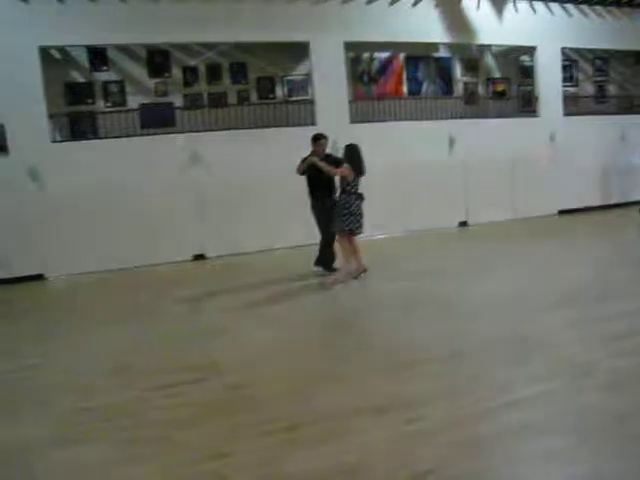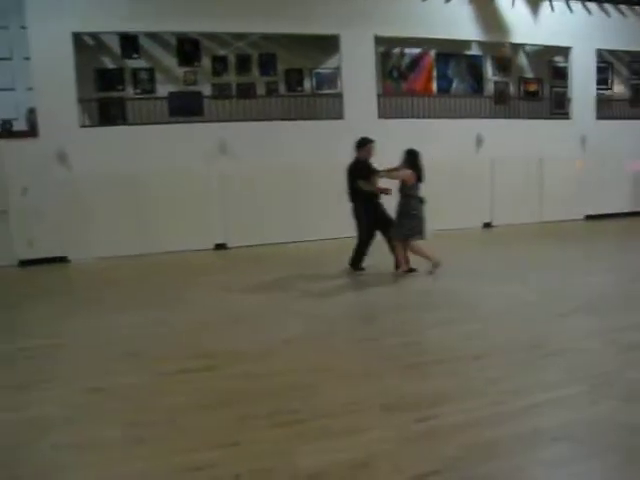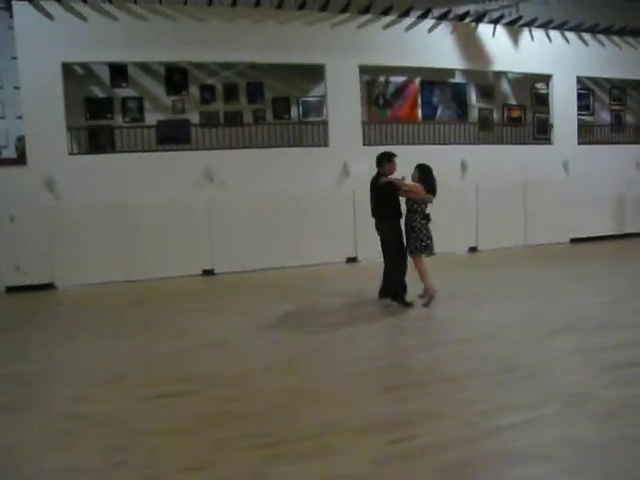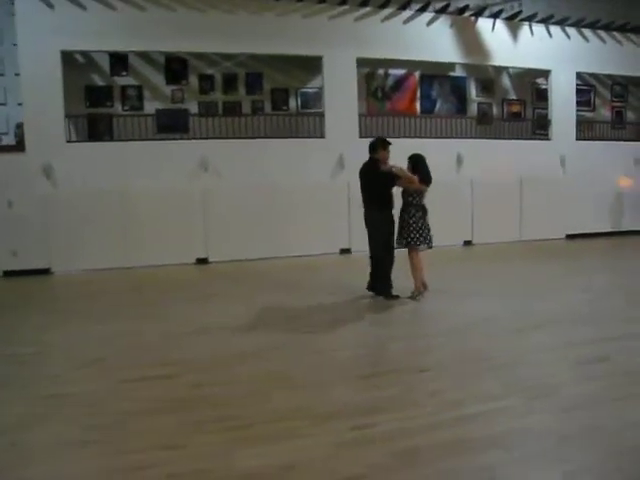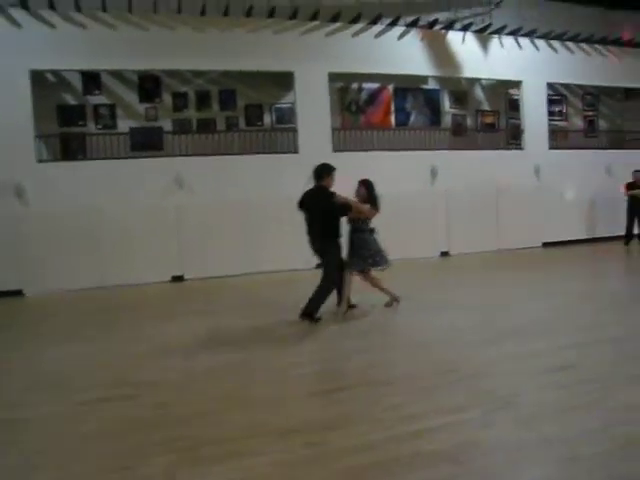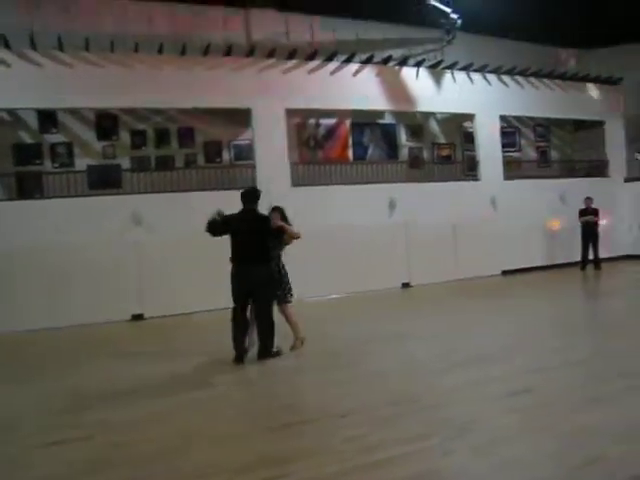
dt=0.7s
person 1, frame 1
left shoulder: (330, 158)
right shoulder: (309, 160)
left elbow: (344, 164)
right elbow: (299, 171)
right wrist: (309, 162)
left hip: (331, 199)
right hip: (318, 201)
left knee: (331, 231)
right knee: (328, 231)
left ankle: (321, 260)
right ankle: (327, 262)
person 1, frame 2
left shoulder: (366, 165)
right shoulder: (355, 167)
left elbow: (375, 175)
right elbow: (363, 185)
right wrist: (380, 190)
left hip: (373, 204)
right hip: (362, 207)
left knee: (391, 230)
right knee: (366, 236)
left ankle: (401, 263)
right ankle: (355, 263)
person 1, frame 3
left shoulder: (380, 181)
right shoulder: (382, 181)
right elbow: (403, 193)
right wrist: (425, 197)
left hip: (386, 223)
right hip: (388, 224)
left knee: (392, 259)
right knee: (398, 259)
left ankle: (386, 290)
right ankle: (398, 294)
person 1, frame 4
left shoulder: (366, 168)
right shoulder: (379, 169)
right elbow: (404, 181)
right wrist: (417, 184)
left hip: (370, 213)
right hip: (381, 214)
left knee: (376, 250)
right knee: (386, 252)
left ankle: (375, 285)
right ankle: (384, 289)
person 1, frame 5
left shoulder: (308, 195)
right shoulder: (330, 197)
left elbow: (302, 205)
right elbow: (352, 209)
right wrist: (365, 209)
left hip: (316, 240)
right hip: (328, 242)
left knee: (339, 269)
right knee: (330, 278)
left ankle: (344, 302)
right ankle: (309, 310)
person 1, frame 6
left shoulder: (232, 220)
right shoulder: (265, 221)
left elbow: (211, 228)
left wrist: (217, 217)
left hip: (240, 271)
right hip: (261, 271)
left knee: (239, 312)
right knee: (264, 311)
left ankle: (239, 353)
right ankle: (265, 350)
person 2, frame 1
left shoulder: (348, 169)
right shoulder: (356, 169)
left elbow: (332, 171)
left wrist: (317, 161)
left hip: (347, 203)
right hip: (353, 203)
left knee: (343, 236)
right knee: (350, 237)
left ankle: (349, 266)
right ankle: (359, 265)
person 2, frame 2
left shoulder: (409, 173)
right shoulder: (407, 173)
left elbow: (394, 176)
left wrist: (380, 174)
left hip: (410, 209)
right hip: (407, 208)
left knee: (407, 242)
person 2, frame 3
left shoulder: (418, 187)
right shoulder: (419, 190)
left elbow: (403, 185)
left wrist: (389, 179)
left hip: (417, 224)
right hip: (416, 224)
left knee: (417, 259)
right knee: (417, 258)
left ankle: (430, 289)
right ankle: (428, 288)
person 2, frame 4
left shoulder: (416, 179)
right shoulder: (419, 181)
left hip: (413, 216)
right hip: (414, 216)
left knee: (413, 253)
right knee: (414, 252)
left ankle: (418, 287)
right ankle: (422, 283)
person 2, frame 5
left shoulder: (370, 208)
left elbow: (363, 212)
left hip: (364, 241)
right hip: (357, 241)
left knee: (349, 271)
right knee: (366, 274)
right ankle: (392, 296)
person 2, frame 6
left shoulder: (284, 235)
left elbow: (296, 235)
left wrist: (282, 225)
left hip: (277, 270)
left knee: (284, 307)
left ankle: (299, 337)
